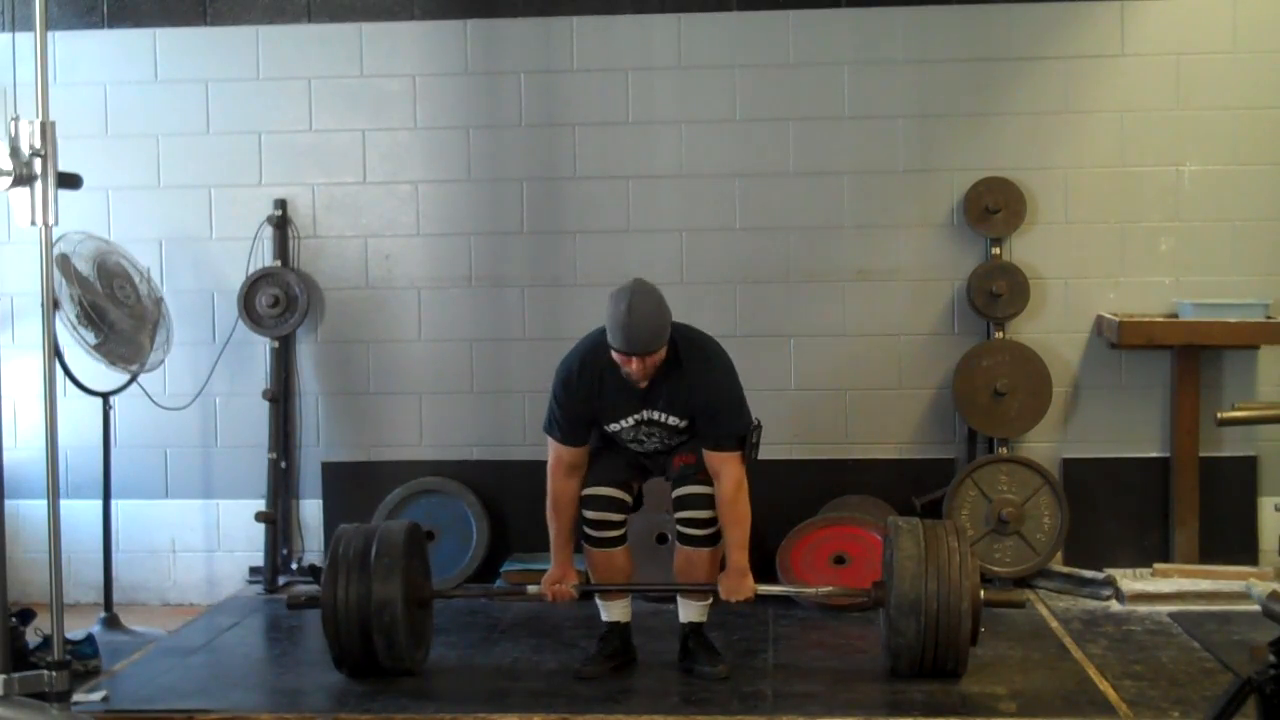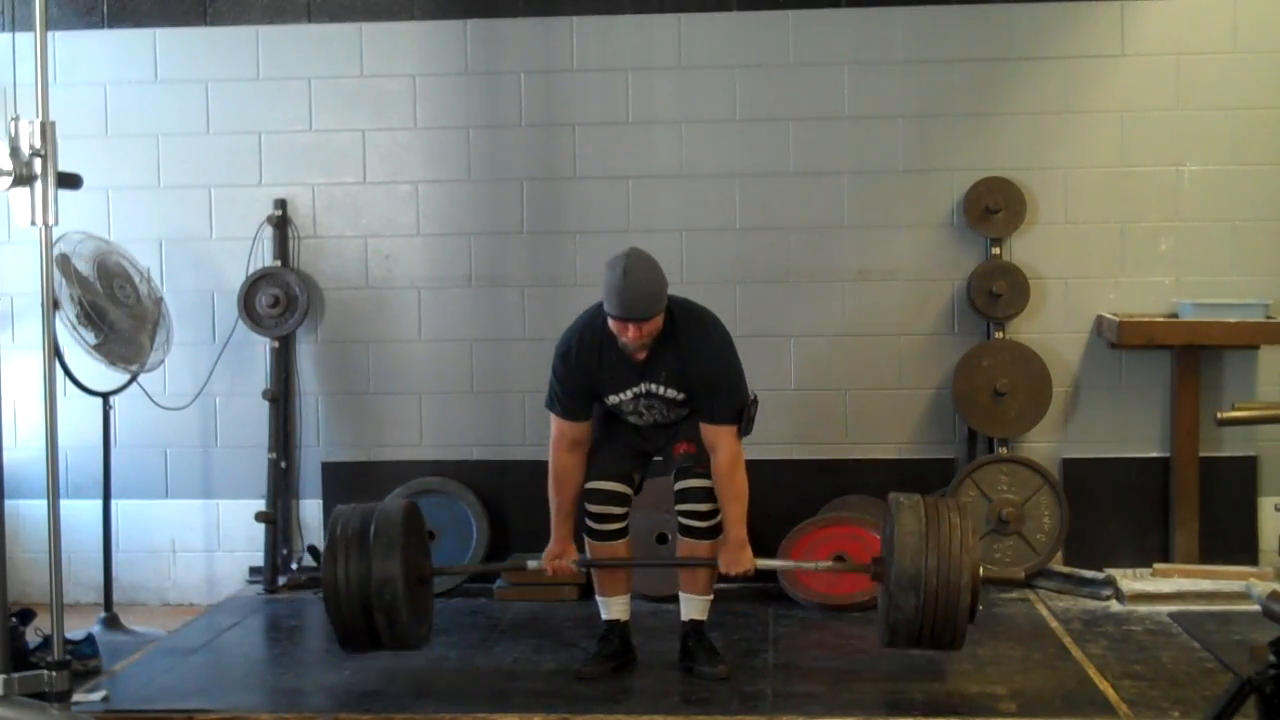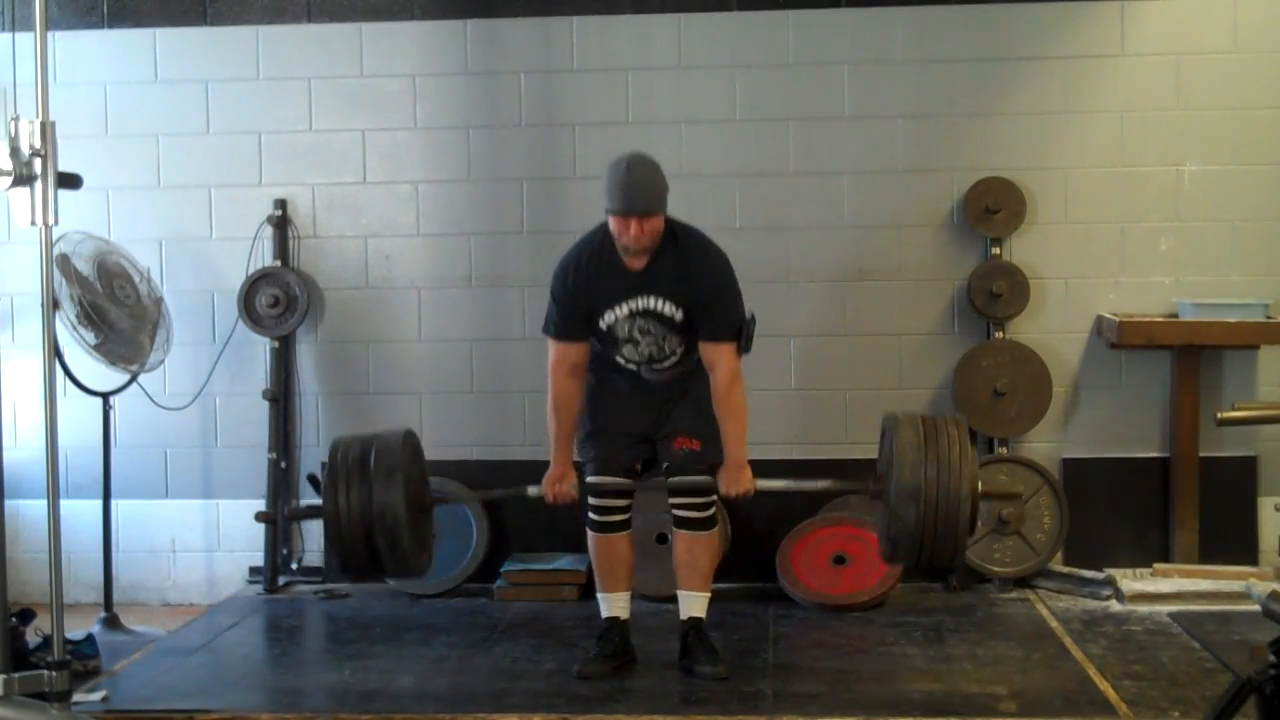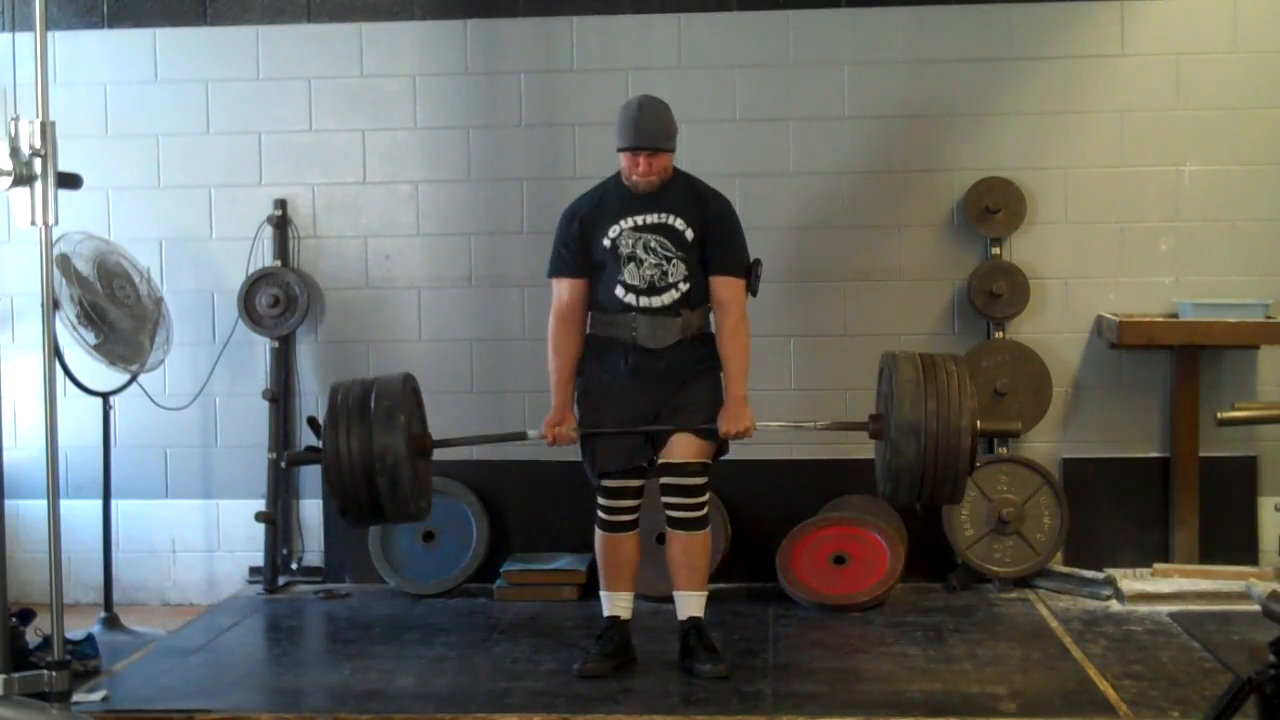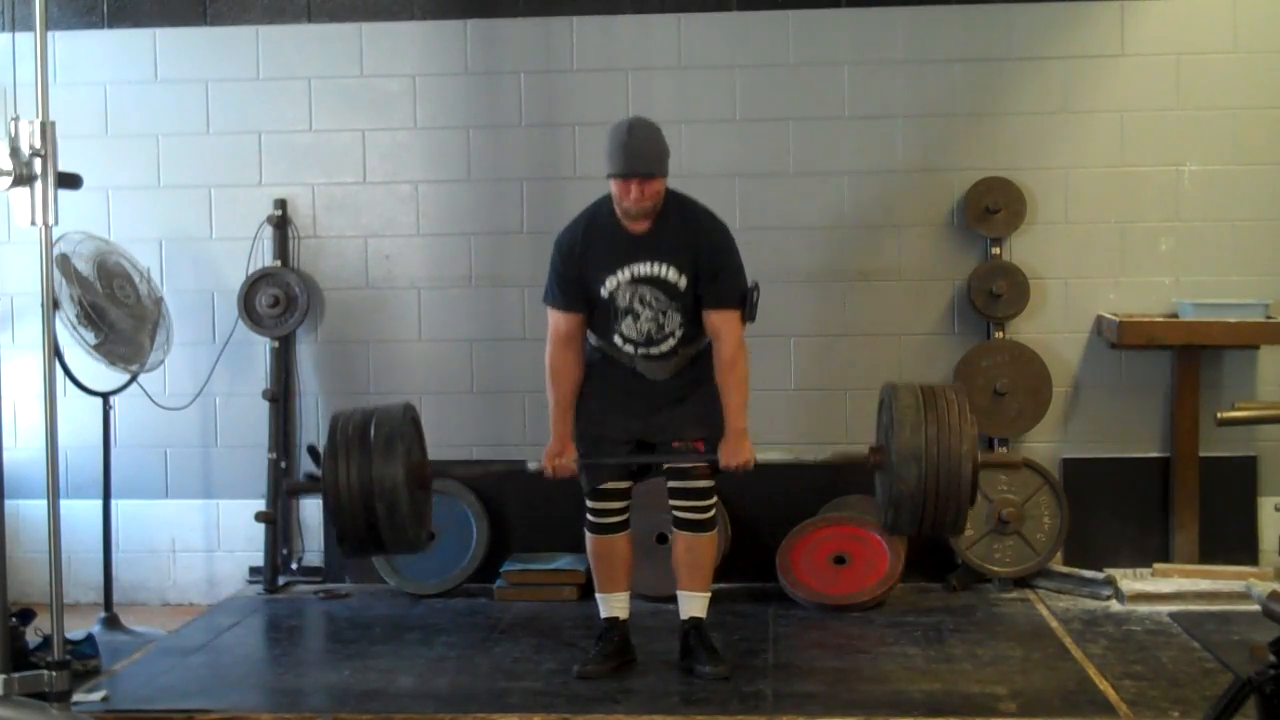
dt=0.5s
person 1, frame 1
left shoulder: (707, 365)
right shoulder: (579, 370)
left elbow: (728, 474)
right elbow: (564, 470)
left wrist: (737, 567)
right wrist: (561, 562)
left hip: (692, 440)
right hip: (617, 443)
left knee: (700, 514)
right knee: (597, 513)
left ankle: (693, 635)
right ankle: (615, 634)
person 1, frame 2
left shoulder: (705, 338)
right shoulder: (578, 345)
left elbow: (724, 449)
right elbow: (568, 446)
left wrist: (736, 540)
right wrist: (561, 536)
left hip: (693, 418)
right hip: (617, 420)
left knee: (699, 505)
right knee: (601, 506)
left ankle: (694, 634)
right ankle: (615, 635)
person 1, frame 3
left shoulder: (703, 261)
right shoulder: (578, 268)
left elbow: (723, 368)
right elbow: (566, 370)
left wrist: (736, 459)
right wrist: (560, 461)
left hip: (688, 383)
right hip: (614, 383)
left knee: (695, 499)
right knee: (605, 501)
left ankle: (694, 632)
right ankle: (615, 632)
person 1, frame 4
left shoulder: (708, 207)
right shoulder: (585, 212)
left elbow: (731, 307)
right elbow: (566, 311)
left wrist: (737, 397)
right wrist: (560, 402)
left hip: (689, 369)
right hip: (611, 369)
left knee: (686, 501)
right knee: (615, 505)
left ankle: (693, 632)
right ankle: (616, 632)
person 1, frame 5
left shoulder: (704, 232)
right shoulder: (578, 239)
left elbow: (728, 339)
right elbow: (564, 342)
left wrist: (736, 431)
right wrist: (561, 435)
left hip: (687, 379)
right hip: (610, 380)
left knee: (694, 502)
right knee: (604, 504)
left ankle: (694, 632)
right ankle: (614, 632)
